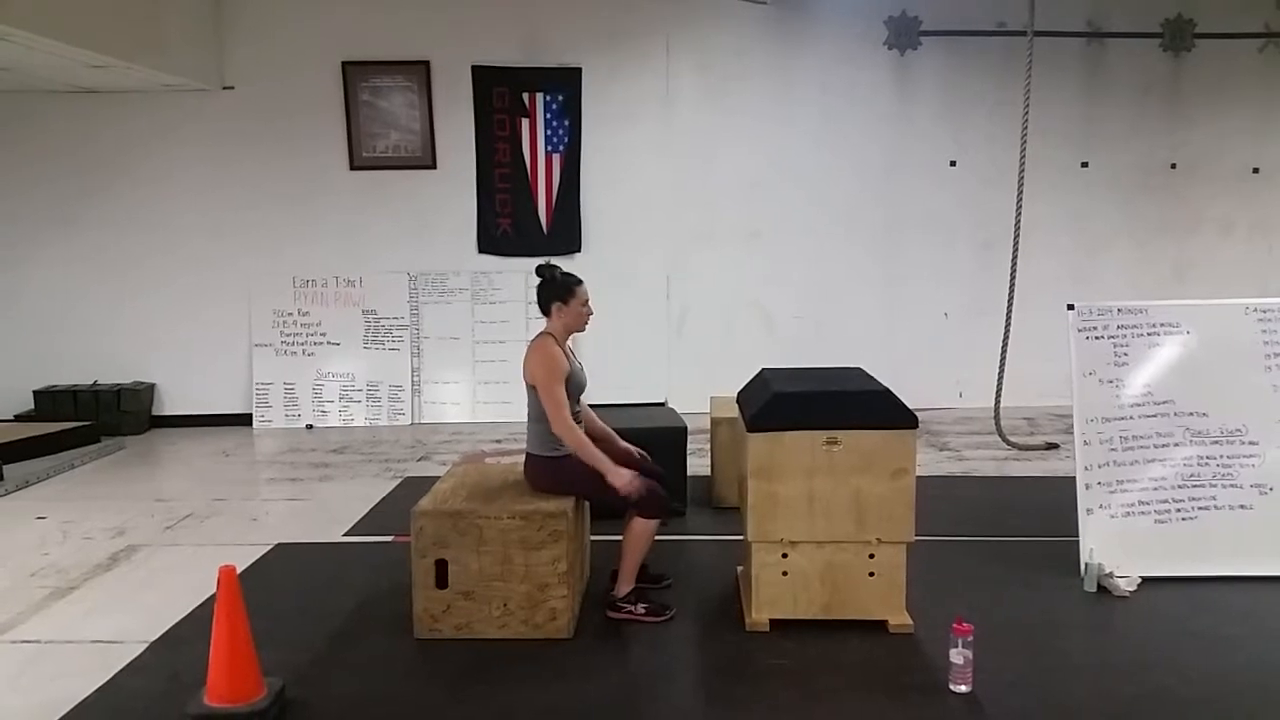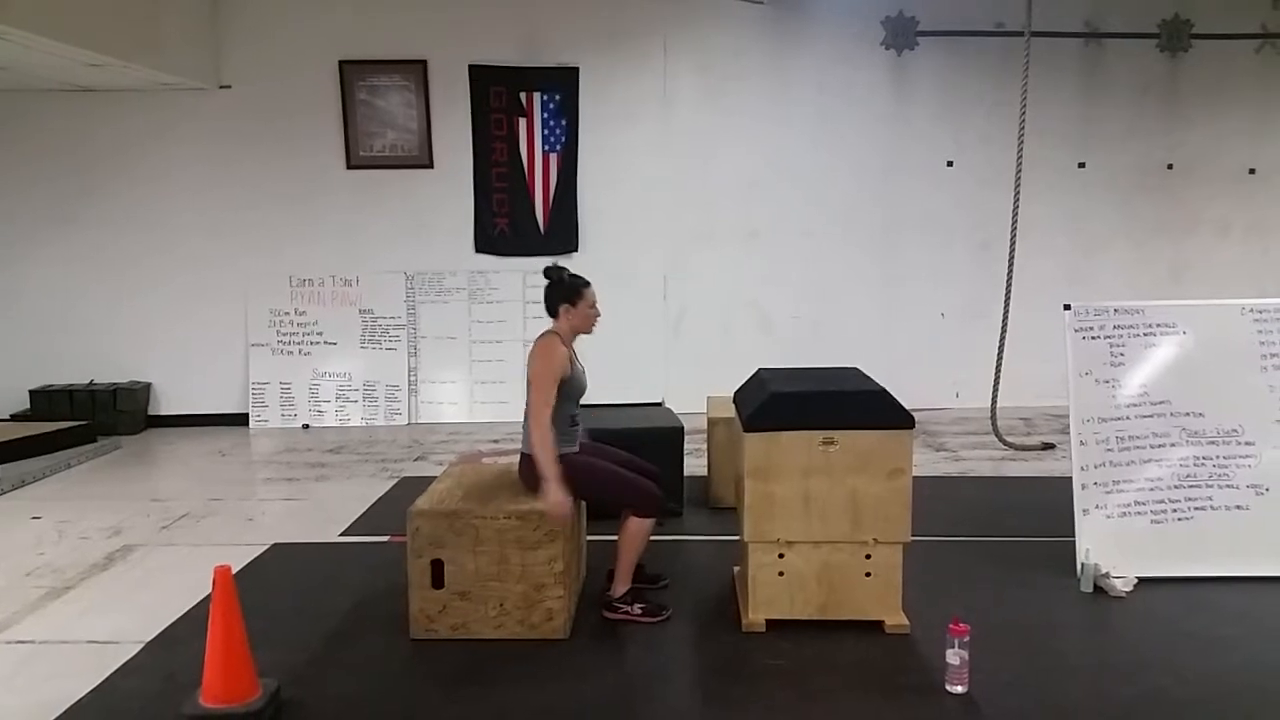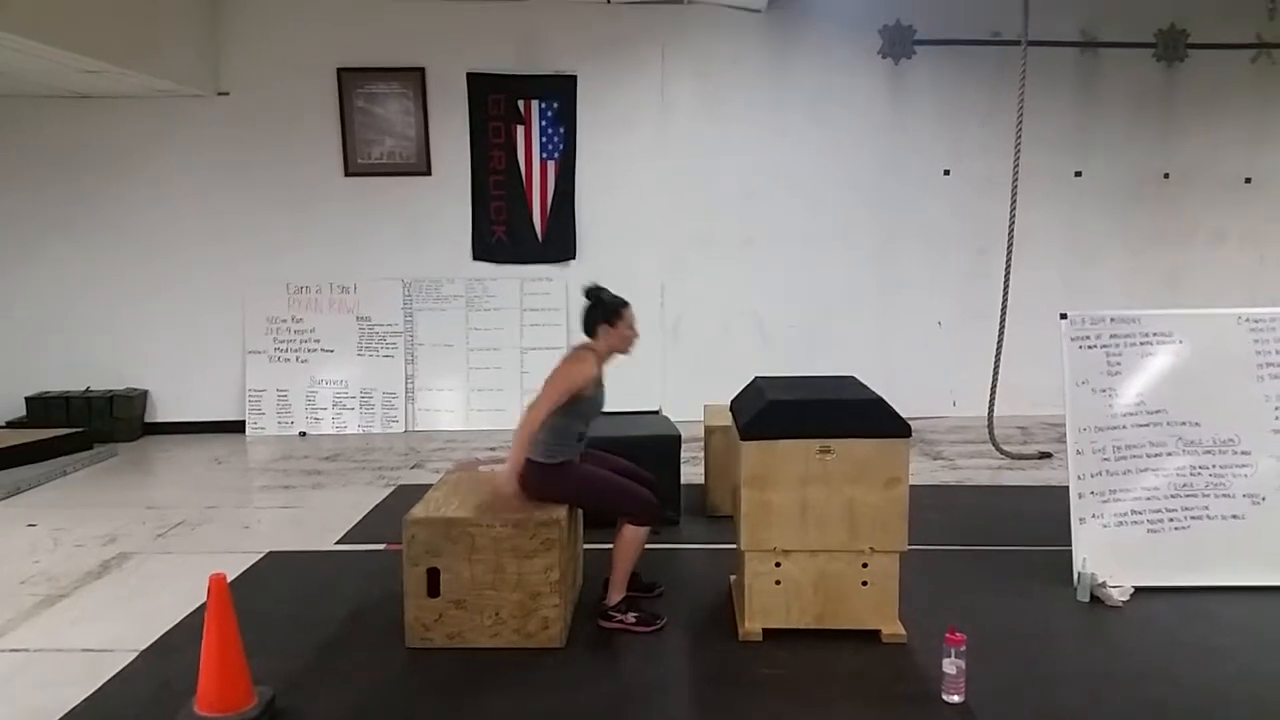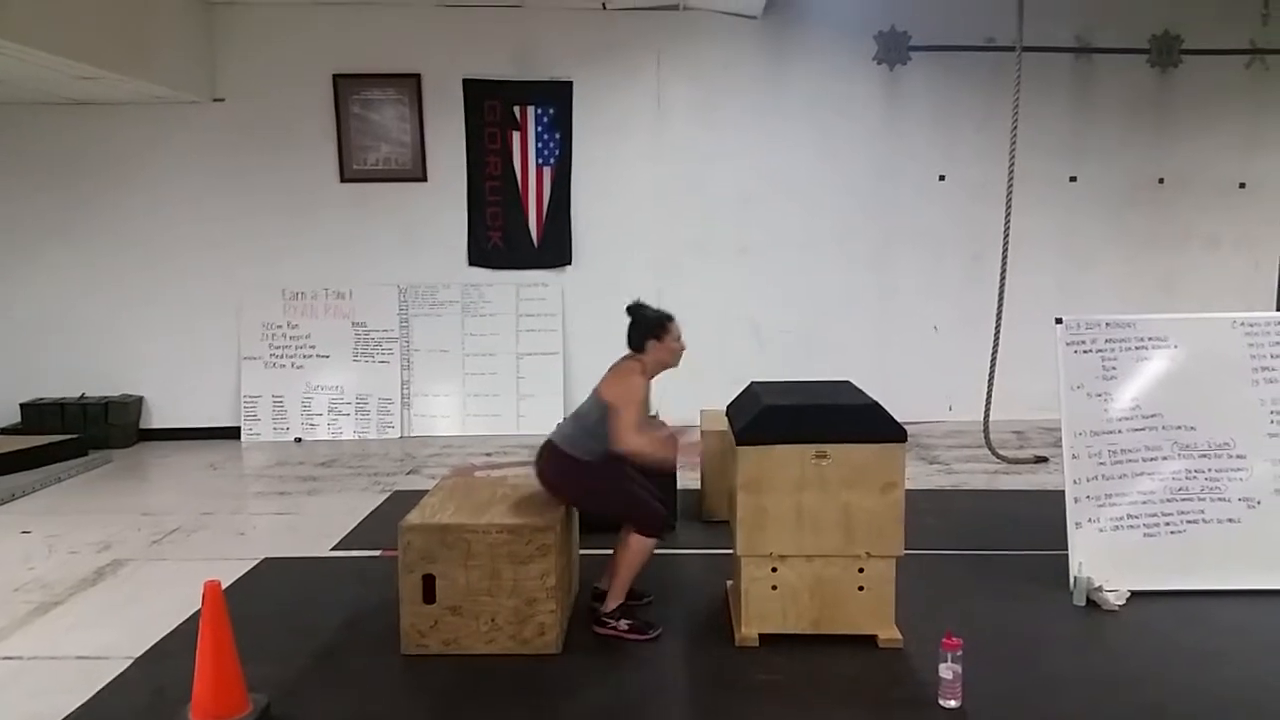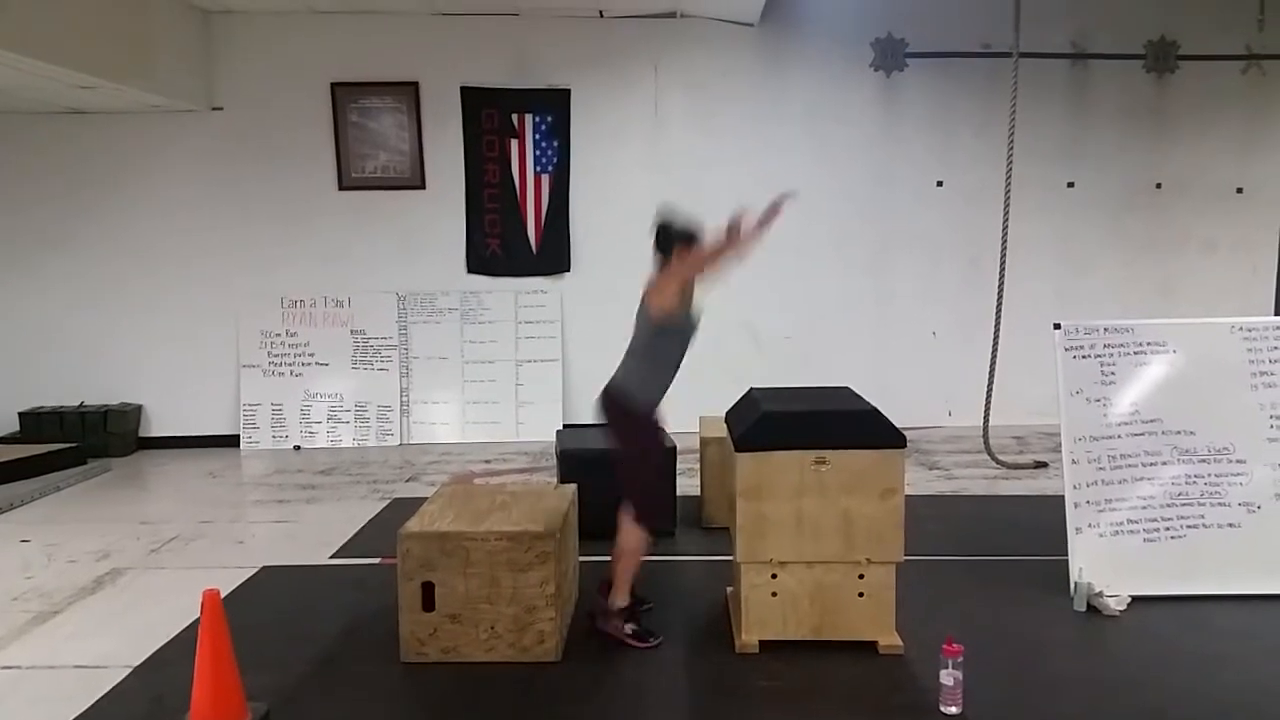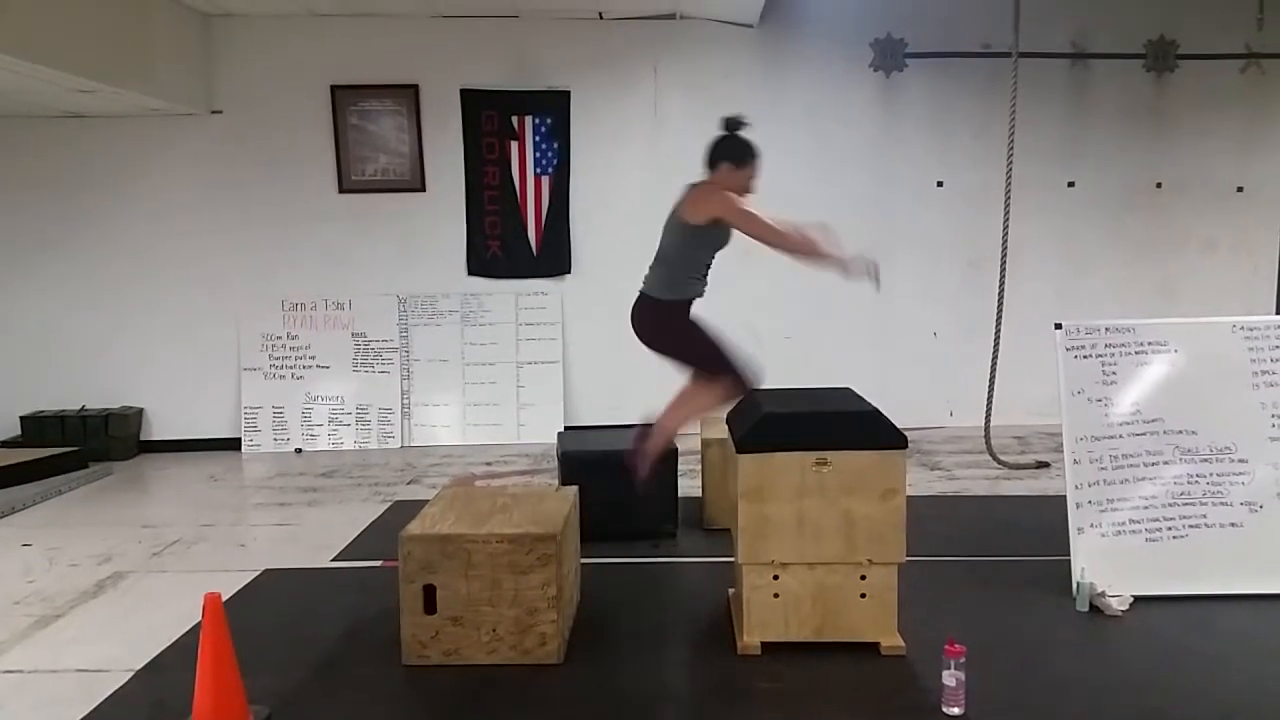
dt=0.2s
person 1, frame 1
left shoulder: (559, 345)
right shoulder: (546, 352)
right elbow: (562, 425)
left wrist: (618, 444)
right wrist: (610, 468)
left hip: (566, 453)
right hip: (551, 464)
left knee: (650, 476)
right knee: (652, 499)
left ankle: (630, 567)
right ankle: (623, 597)
person 1, frame 2
left shoulder: (562, 345)
right shoulder: (551, 351)
right elbow: (540, 420)
left wrist: (595, 452)
right wrist: (552, 482)
left hip: (567, 450)
right hip: (550, 461)
left knee: (648, 476)
right knee: (648, 499)
left ankle: (626, 567)
right ankle: (619, 597)
person 1, frame 3
left shoulder: (591, 359)
right shoulder: (583, 366)
right elbow: (535, 414)
right wrist: (512, 472)
left hip: (564, 457)
right hip: (546, 469)
left knee: (646, 485)
right knee: (643, 507)
left ankle: (621, 576)
right ankle: (615, 607)
person 1, frame 4
left shoulder: (634, 370)
right shoulder: (633, 380)
right elbow: (629, 442)
left wrist: (663, 433)
right wrist: (672, 454)
left hip: (575, 457)
right hip: (564, 465)
left knee: (649, 502)
right knee: (653, 519)
left ankle: (608, 587)
right ankle: (612, 613)
person 1, frame 5
left shoulder: (669, 285)
right shoulder: (671, 281)
left elbow: (715, 253)
right elbow: (725, 254)
left wrist: (726, 238)
right wrist: (764, 220)
left hip: (627, 403)
right hip: (630, 409)
left knee: (644, 499)
right knee: (648, 506)
left ankle: (617, 586)
right ankle: (618, 608)
person 1, frame 6
left shoulder: (704, 195)
right shoulder: (716, 200)
left elbow: (768, 231)
right elbow: (776, 238)
left wrist: (805, 237)
right wrist: (838, 260)
left hip: (661, 310)
right hip: (658, 314)
left knee: (712, 371)
right knee: (736, 382)
left ankle: (658, 434)
right ankle: (654, 441)
